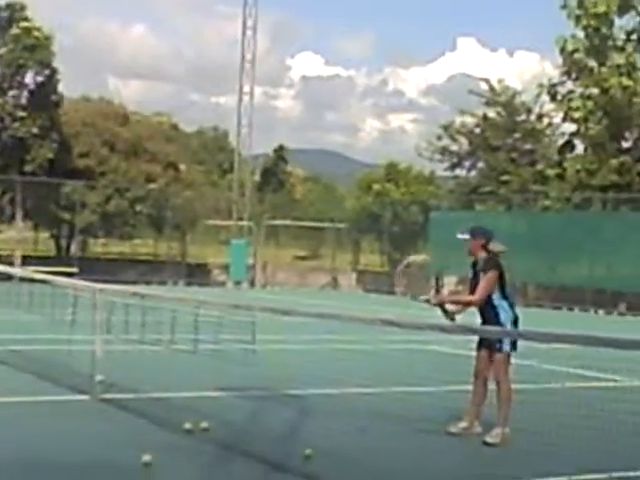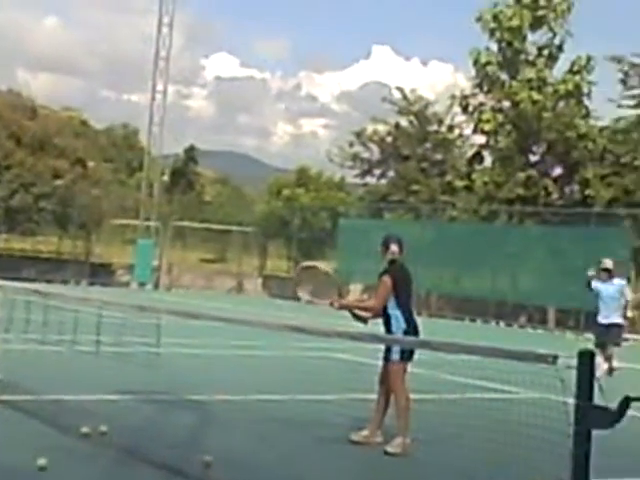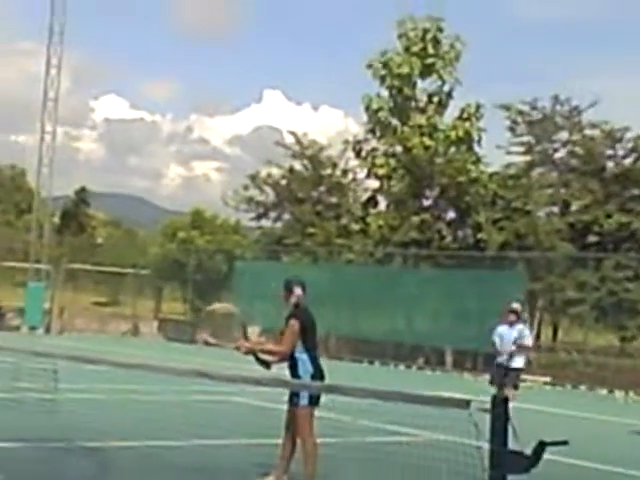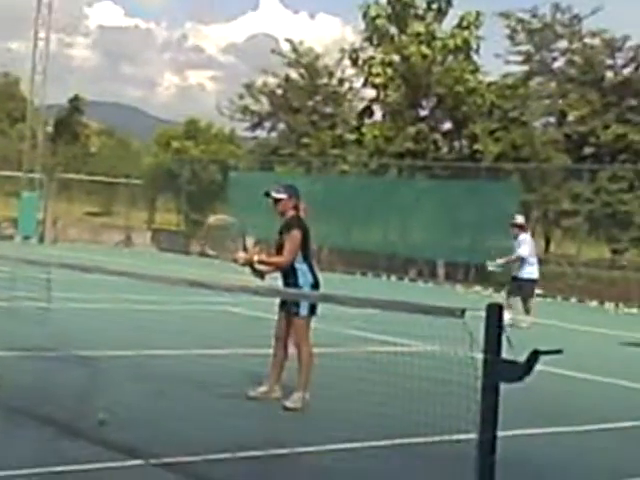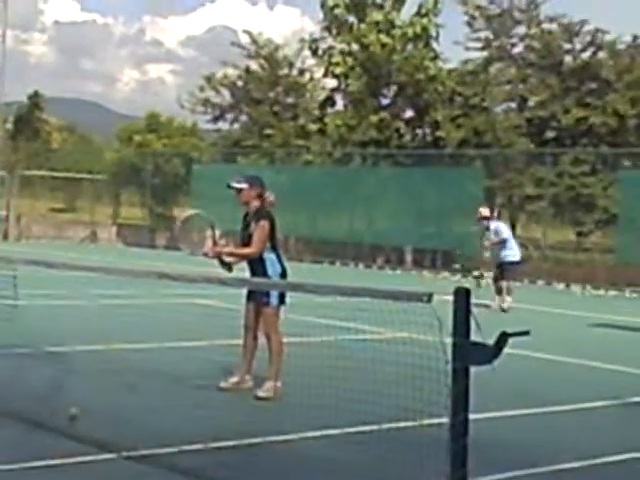
dt=0.5s
person 1, frame 1
left shoulder: (492, 266)
right shoulder: (476, 266)
left elbow: (478, 298)
right elbow: (472, 296)
left wrist: (448, 298)
right wrist: (454, 310)
left hip: (503, 323)
right hip: (488, 324)
left knee: (500, 376)
right knee: (480, 374)
left ankle: (502, 428)
right ankle: (471, 421)
person 1, frame 2
left shoulder: (388, 274)
right shoulder: (401, 272)
left elbow: (377, 306)
left wrist: (349, 304)
right wrist: (366, 315)
left hip: (401, 331)
right hip: (399, 331)
left knee: (397, 385)
right knee: (384, 383)
left ankle: (402, 438)
right ankle: (374, 431)
person 1, frame 3
left shoulder: (295, 317)
right shoulder: (303, 315)
left elbow: (285, 350)
left wrist: (255, 348)
left hip: (307, 376)
right hip: (302, 375)
left knee: (304, 431)
right knee: (290, 429)
person 1, frame 4
left shoulder: (296, 226)
right shoulder: (285, 226)
left elbow: (286, 259)
right elbow: (282, 260)
left wrist: (255, 259)
right wrist: (262, 266)
left hip: (303, 286)
right hip: (291, 286)
left knee: (300, 341)
right knee: (280, 337)
left ankle: (302, 392)
right ankle: (272, 386)
person 1, frame 5
left shoulder: (263, 217)
right shoulder: (247, 217)
left elbow: (255, 250)
right elbow: (248, 249)
left wrist: (225, 251)
right wrist: (229, 258)
left hip: (271, 275)
right hip: (257, 276)
left knee: (270, 330)
right knee: (250, 328)
left ankle: (273, 382)
right ankle: (244, 376)
